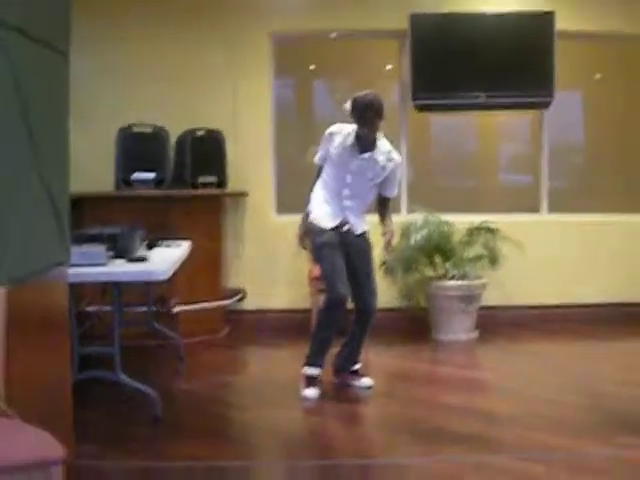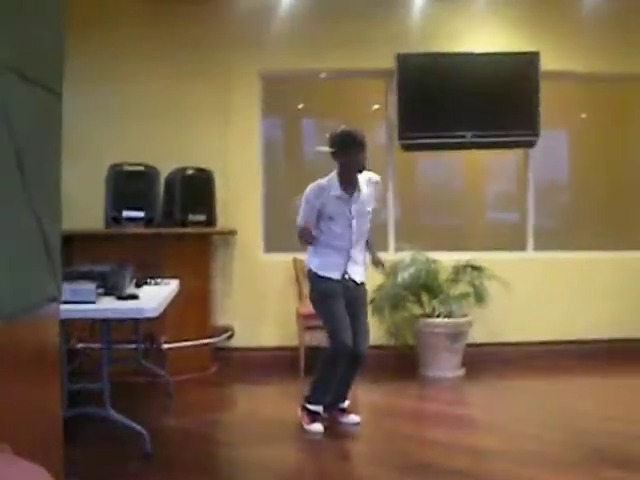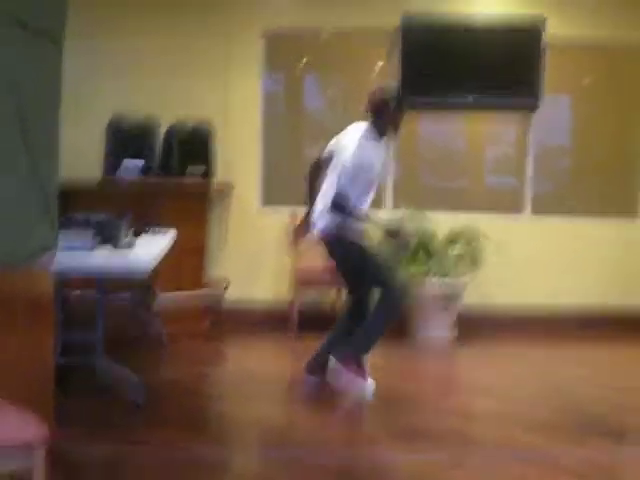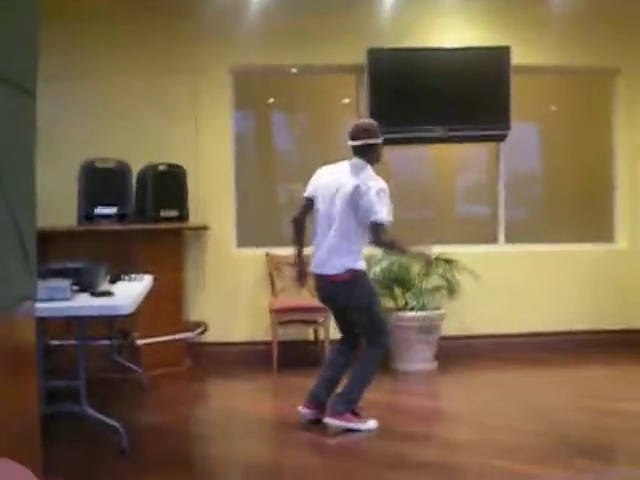
dt=0.7s
person 1, frame 1
left shoulder: (390, 160)
right shoulder: (334, 136)
left elbow: (384, 202)
right elbow: (319, 177)
left wrist: (387, 225)
right wrist: (305, 219)
left hip: (356, 231)
right hip: (324, 226)
left knee: (367, 305)
right knee: (338, 295)
left ankle: (346, 366)
right ankle: (312, 369)
person 1, frame 2
left shoulder: (372, 184)
right shoulder: (318, 192)
right elbow: (305, 237)
left wrist: (370, 253)
right wrist: (307, 235)
left hip: (355, 278)
right hip: (325, 278)
left knee: (357, 349)
right knee: (342, 345)
left ankle: (336, 404)
right ankle: (312, 405)
person 1, frame 3
left shoulder: (355, 130)
right shoulder: (368, 156)
right elbow: (339, 205)
left wrist: (311, 214)
left hip: (333, 230)
right hip: (340, 232)
left knee: (360, 299)
right knee: (393, 295)
left ankle: (320, 365)
right ankle: (349, 358)
person 1, frame 4
left shoulder: (325, 173)
right shoulder: (374, 185)
left elbow: (298, 217)
right elbow: (379, 238)
left wrist: (301, 260)
right wrist: (412, 253)
left hip: (320, 274)
right hip: (347, 275)
left knee: (351, 338)
right knee: (377, 341)
left ankle: (316, 401)
right ankle: (341, 409)
